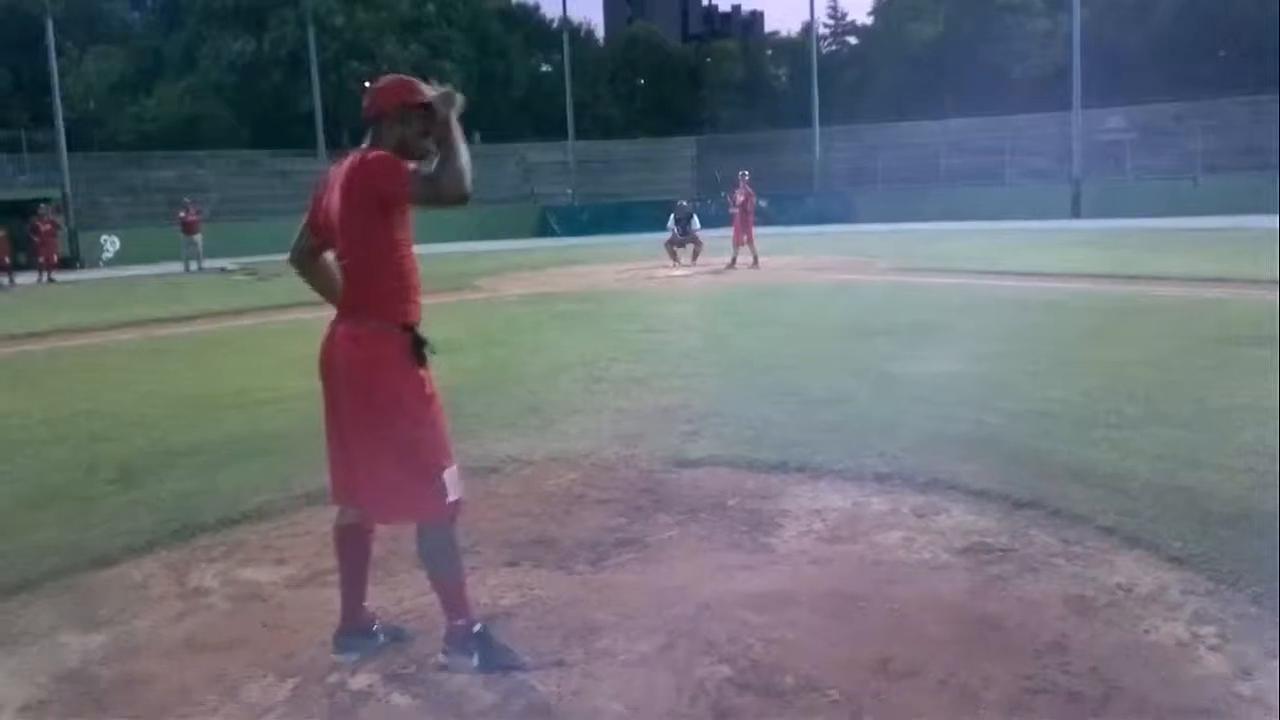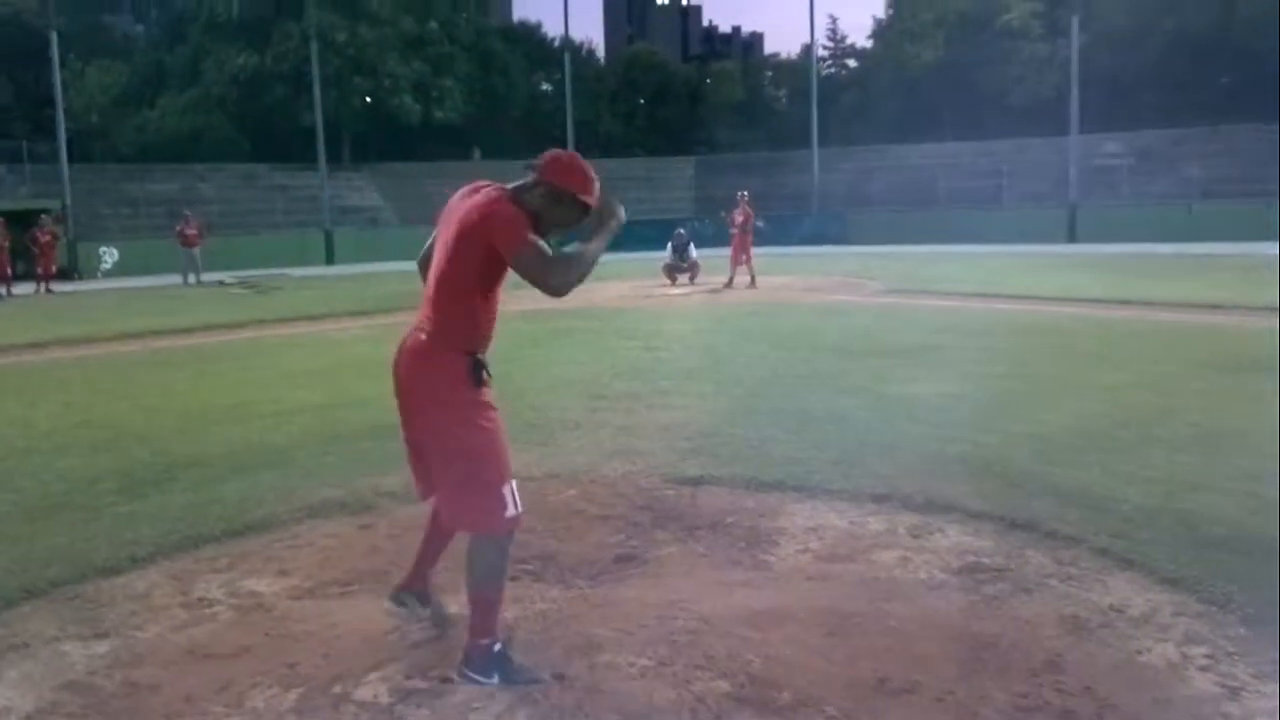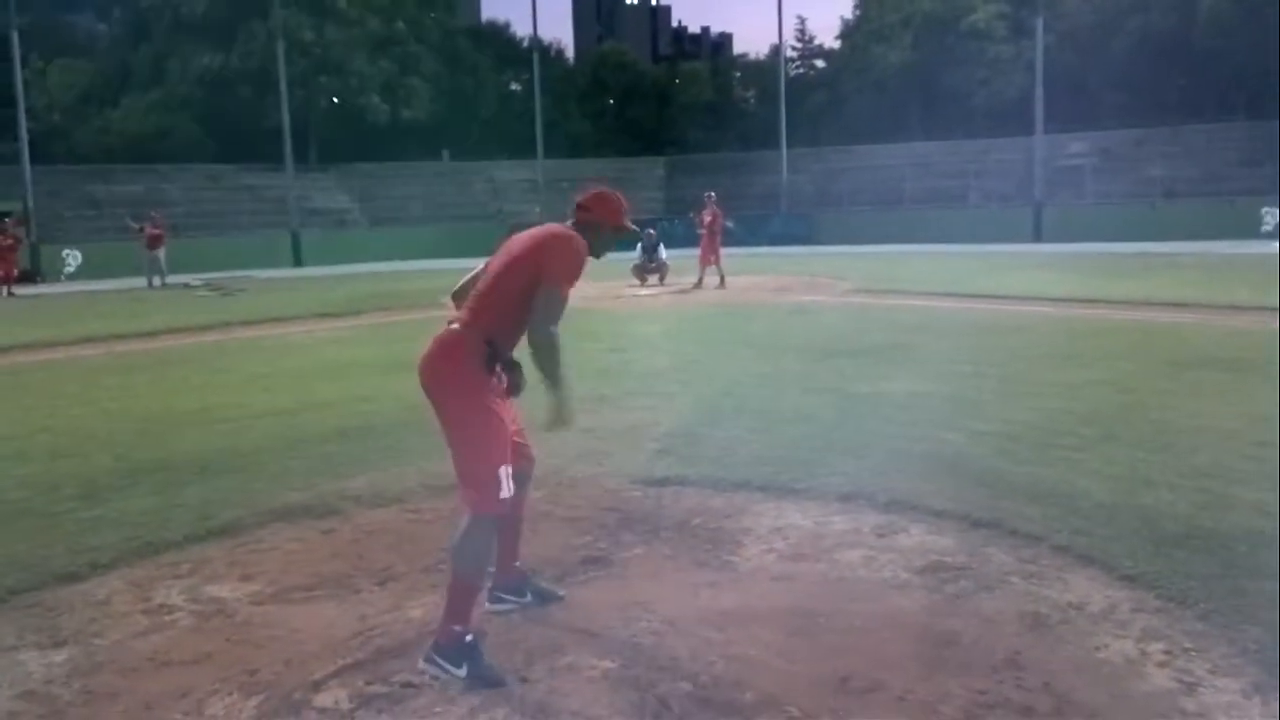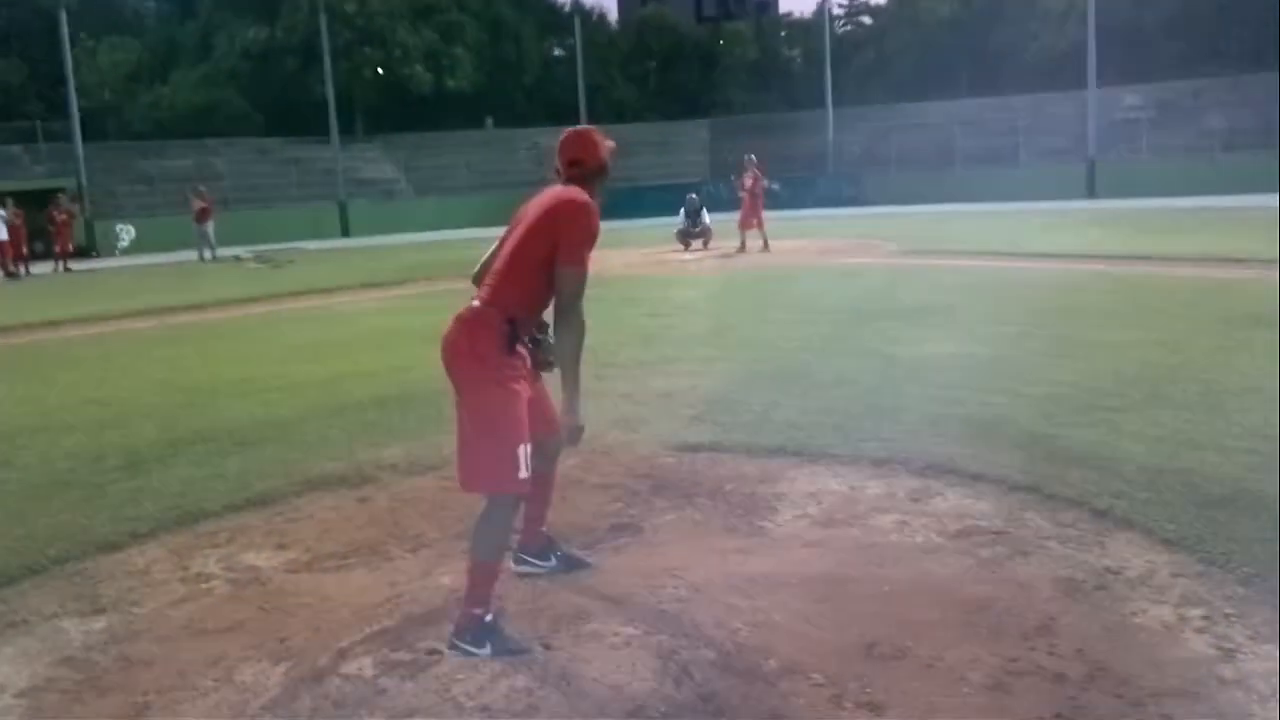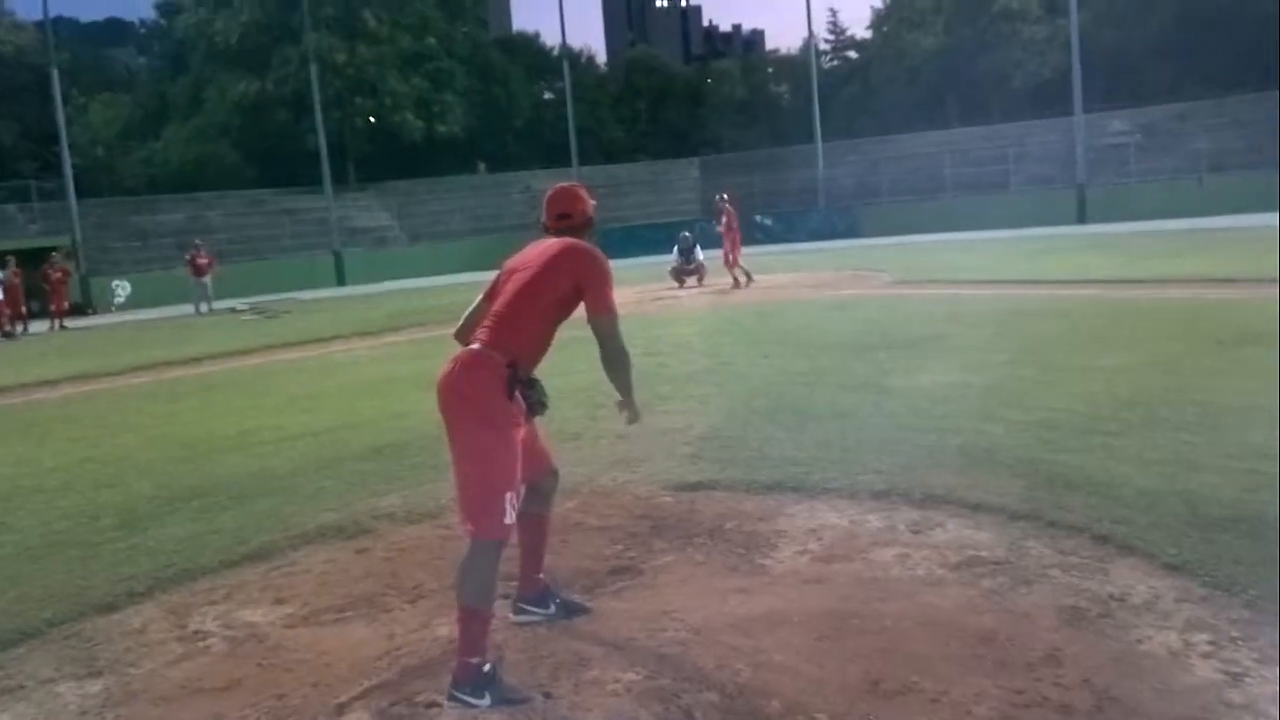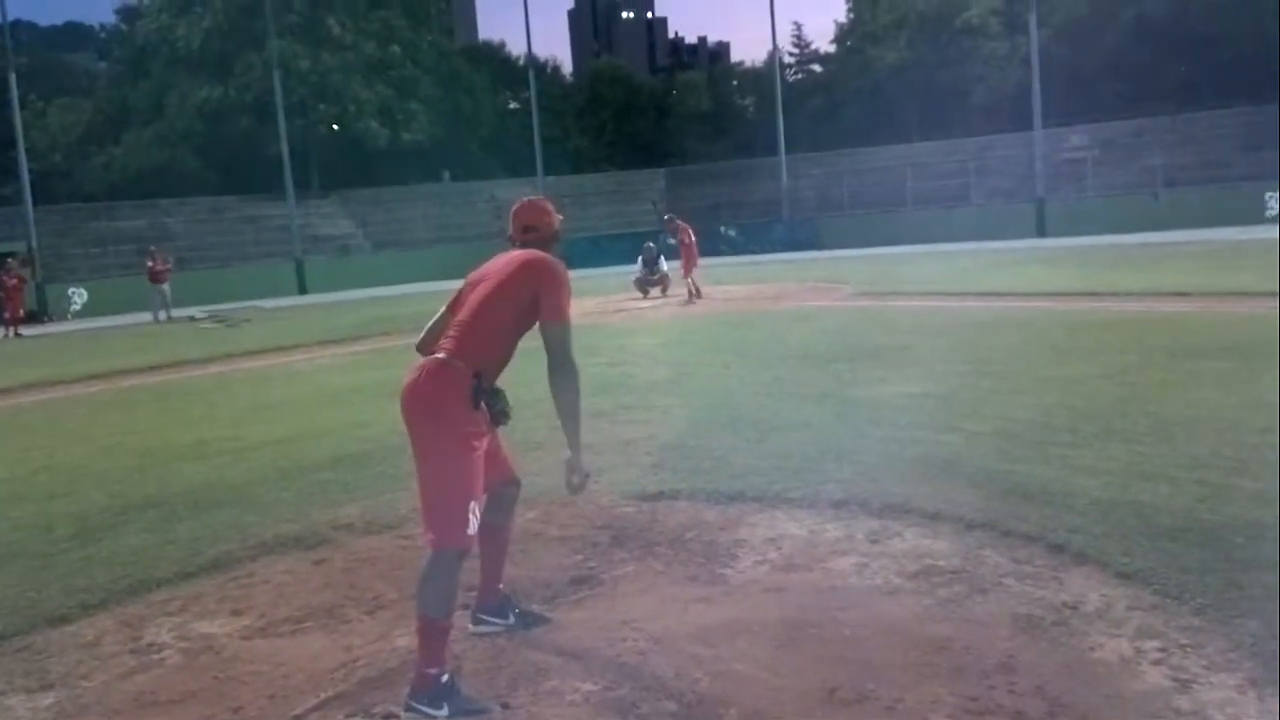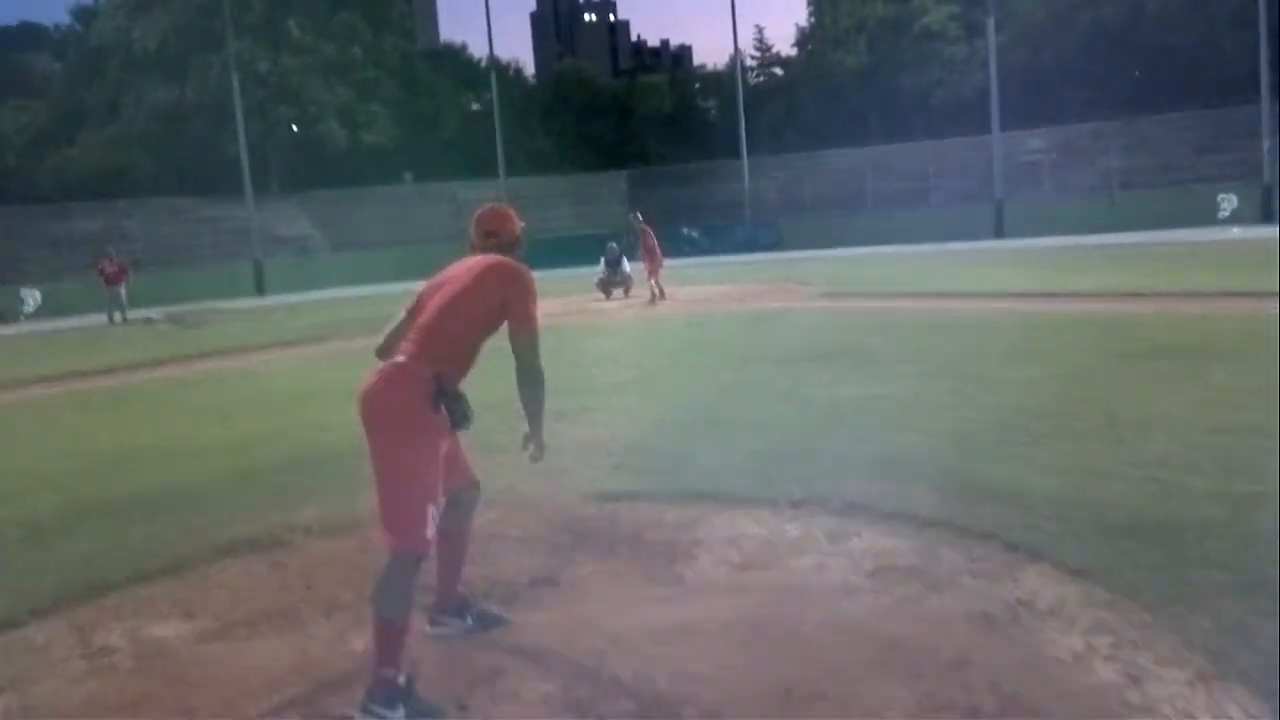
dt=0.7s
person 1, frame 1
left shoulder: (339, 176)
right shoulder: (376, 168)
left elbow: (304, 256)
right elbow: (455, 189)
right wrist: (450, 125)
left hip: (347, 343)
right hip: (386, 351)
left knee: (359, 493)
right knee: (436, 499)
left ankle: (354, 624)
right ankle: (463, 635)
person 1, frame 2
left shoulder: (471, 194)
right shoulder: (501, 213)
left elbow: (427, 264)
right elbow: (556, 280)
right wrist: (603, 233)
left hip: (423, 356)
right hip: (448, 370)
left knee: (460, 487)
right knee: (496, 513)
left ankle: (417, 585)
right ankle: (481, 653)
person 1, frame 3
left shoulder: (539, 239)
right shoulder: (566, 243)
left elbow: (463, 293)
right elbow: (542, 330)
right wrist: (558, 394)
left hip: (471, 359)
right hip: (465, 365)
left knee: (517, 466)
right knee: (490, 498)
left ankle: (507, 582)
right ankle: (451, 643)
person 1, frame 4
left shoulder: (544, 202)
right shoulder: (579, 209)
left elbow: (482, 275)
right elbow: (567, 311)
right wrist: (572, 400)
left hip: (495, 338)
right hip: (486, 346)
left knee: (548, 436)
right knee: (507, 483)
left ankle: (533, 547)
right ankle: (473, 622)
person 1, frame 5
left shoulder: (525, 256)
right shoulder: (586, 258)
left elbow: (464, 330)
right elbow: (611, 347)
right wrist: (628, 398)
left hip: (481, 381)
right hip: (483, 389)
left knee: (540, 480)
right knee: (492, 527)
left ankle: (532, 594)
right ankle: (470, 672)
person 1, frame 6
left shoulder: (492, 267)
right shoulder: (548, 269)
left elbow: (427, 341)
right elbow: (560, 363)
right wrist: (574, 449)
left hip: (441, 390)
right hip: (446, 398)
left knee: (502, 489)
right knee: (453, 539)
left ankle: (490, 604)
person 1, frame 7
left shoulder: (453, 273)
right shoulder: (513, 274)
left elbow: (386, 346)
right elbow: (527, 366)
right wrist: (536, 431)
left hip: (401, 393)
right hip: (408, 402)
left knee: (461, 493)
right knee: (412, 542)
left ankle: (449, 606)
